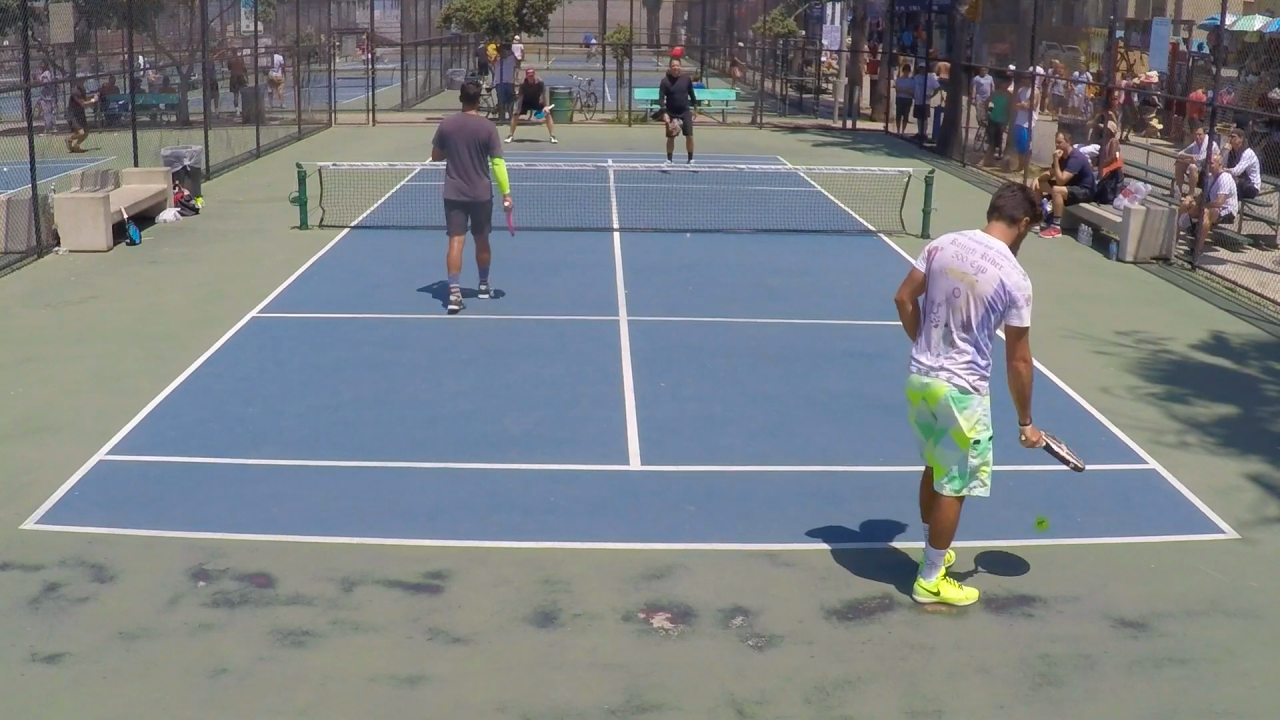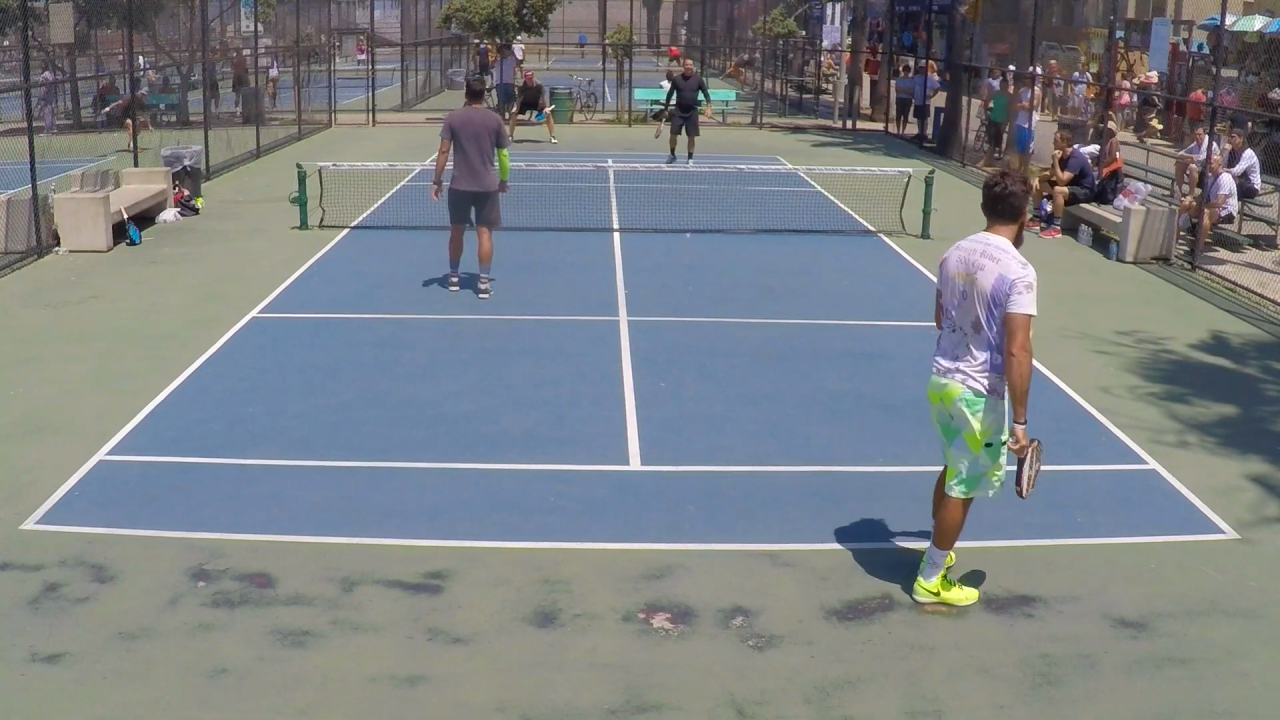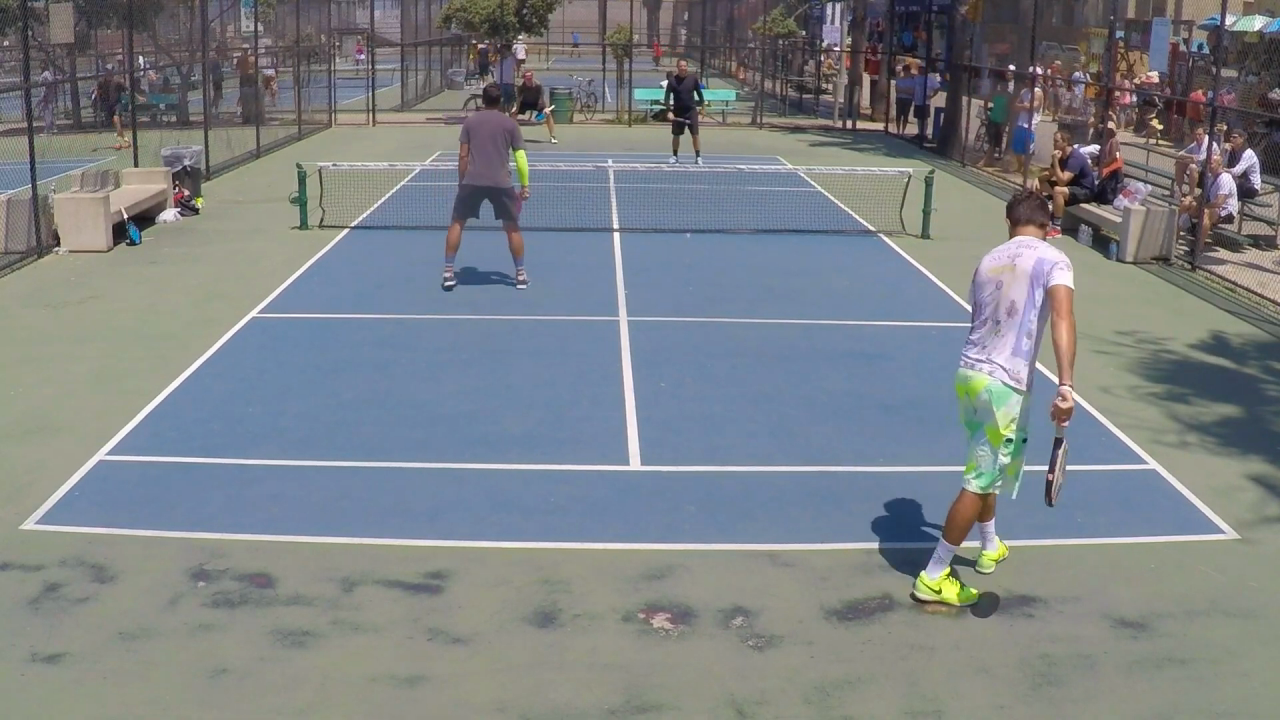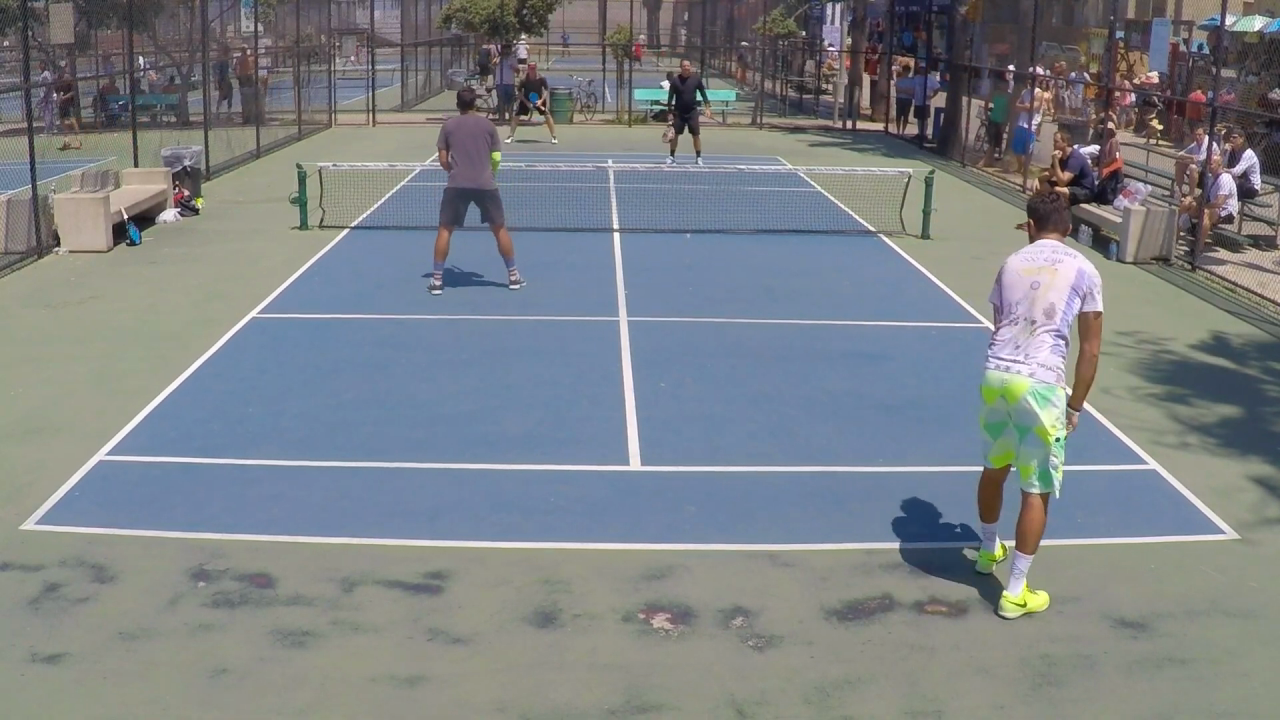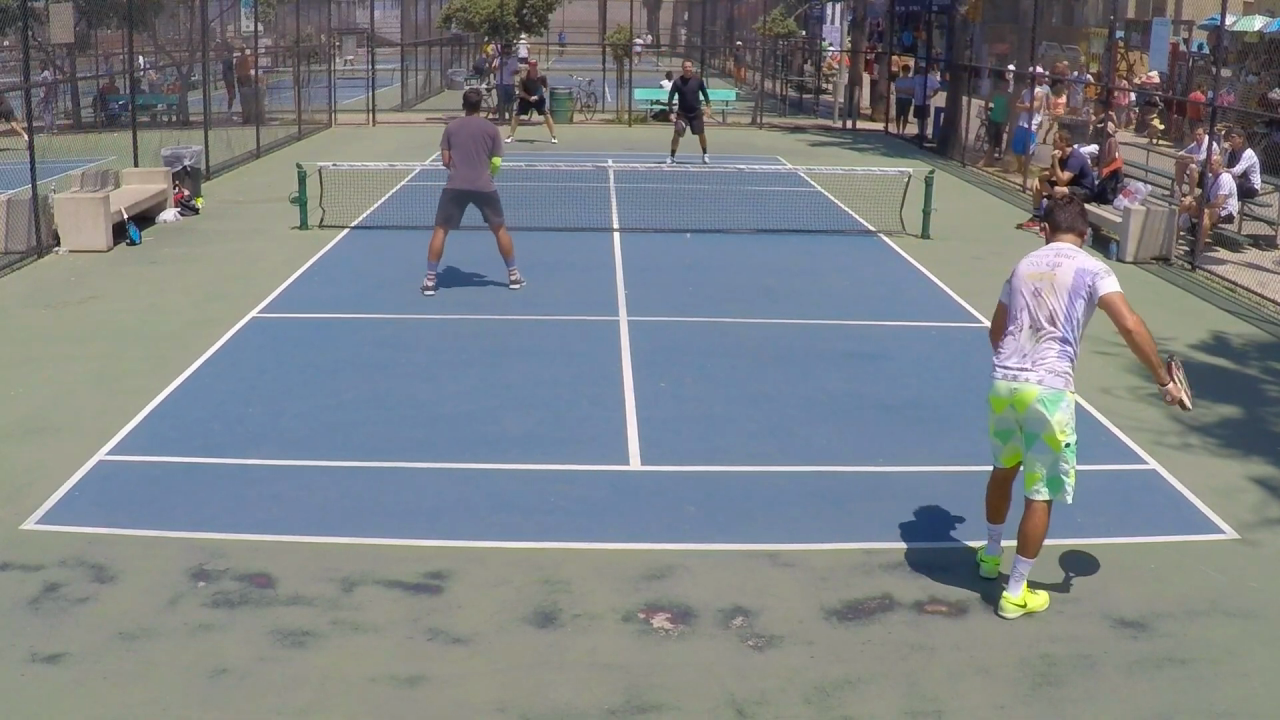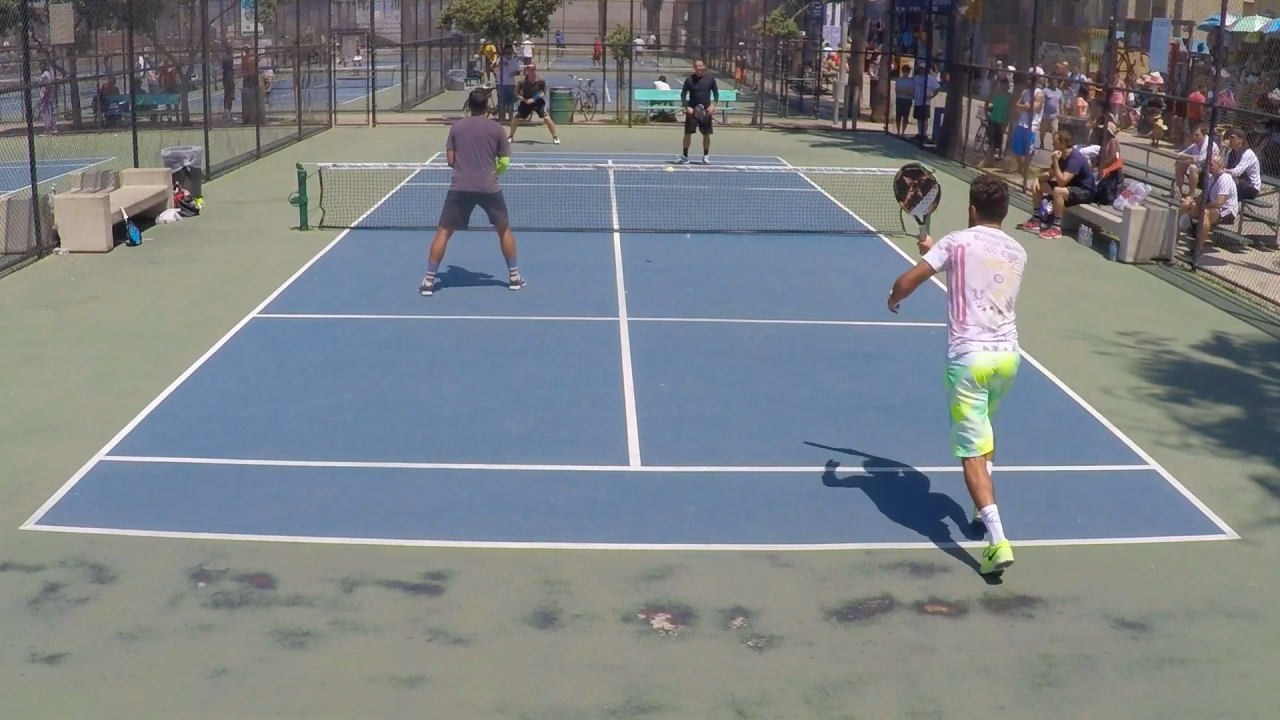
dt=0.7s
person 1, frame 1
left shoulder: (942, 244)
right shoulder: (1014, 278)
left elbow: (904, 300)
right elbow: (1018, 361)
right wrist: (1025, 422)
left hip: (919, 377)
right hip: (961, 389)
left knee: (934, 470)
right knee: (953, 487)
left ankle: (933, 553)
right ankle: (930, 580)
person 1, frame 2
left shoulder: (954, 253)
right shoulder: (1018, 271)
right elbow: (1017, 352)
right wrist: (1020, 421)
left hip: (941, 379)
right hip: (978, 392)
left knee: (952, 473)
right knee: (962, 489)
left ankle: (937, 554)
right ankle: (930, 580)
person 1, frame 3
left shoulder: (989, 260)
right shoulder: (1052, 259)
right elbow: (1062, 317)
right wrist: (1066, 383)
left hip: (968, 372)
right hip: (1004, 384)
left knee: (983, 472)
right knee: (979, 485)
left ankle: (991, 547)
right ankle: (933, 577)
person 1, frame 4
left shoulder: (1011, 263)
right shoulder: (1084, 271)
right elbow: (1090, 350)
right wrist: (1073, 408)
left hip: (994, 374)
right hip: (1039, 384)
left knee: (994, 468)
right knee: (1037, 491)
left ankle: (989, 550)
right ankle: (1015, 592)
person 1, frame 5
left shoulder: (1025, 265)
right shoulder: (1091, 268)
left elbow: (997, 330)
right elbow: (1130, 325)
right wrist: (1165, 381)
left hip: (1002, 383)
right hip: (1047, 391)
left knee: (1003, 469)
right knee: (1041, 494)
left ankle: (990, 554)
right ankle: (1015, 593)
person 1, frame 6
left shoulder: (956, 242)
right shoulder: (1018, 253)
left elbow: (906, 282)
left wrist: (893, 300)
right wrist: (937, 251)
left hip: (968, 357)
right hip: (1007, 356)
left knee: (971, 452)
right knee: (983, 435)
left ankle: (998, 543)
right ankle: (988, 515)
person 2, frame 1
left shoulder: (446, 124)
right shoulder: (487, 127)
left elbow: (435, 156)
right elbow: (497, 163)
right wrist: (506, 193)
left hip: (453, 194)
right hip: (481, 194)
left knee: (455, 241)
right knee: (482, 241)
left ankle: (454, 294)
right ankle: (483, 286)
person 2, frame 2
left shoulder: (453, 118)
right shoulder: (495, 120)
left elbow: (444, 152)
right elbow: (503, 154)
left wrist: (437, 181)
right wrist: (504, 179)
left hip: (459, 185)
right hip: (487, 186)
left knee: (457, 231)
right knee: (484, 234)
left ankle: (454, 277)
right ankle: (484, 283)
person 2, frame 3
left shoulder: (470, 121)
right shoulder: (510, 124)
left elbow: (463, 155)
right elbow: (521, 157)
left wrist: (461, 182)
right wrist: (525, 185)
left hip: (473, 181)
right hip: (501, 183)
left knee: (456, 224)
right knee: (512, 228)
left ankle: (448, 273)
right ankle: (520, 275)
person 2, frame 4
left shoulder: (448, 126)
right shoulder: (488, 125)
left elbow: (443, 161)
right elbow: (496, 158)
left hip: (456, 185)
right hip: (486, 185)
left knee: (445, 229)
right knee: (499, 229)
left ankle: (437, 280)
right ankle: (513, 276)
person 2, frame 5
left shoulder: (451, 127)
right shoulder: (491, 129)
left elbow: (445, 160)
right elbow: (496, 163)
left hip: (455, 186)
right hip: (484, 187)
left knee: (440, 230)
right knee: (500, 229)
left ankle: (430, 280)
right ankle: (514, 275)
person 2, frame 6
left shoulder: (456, 127)
right shoulder: (497, 129)
left elbow: (451, 161)
right elbow: (504, 163)
left hip: (459, 187)
right hip: (489, 188)
left knee: (444, 232)
right knee: (504, 230)
left ankle: (429, 281)
right ankle: (514, 276)
